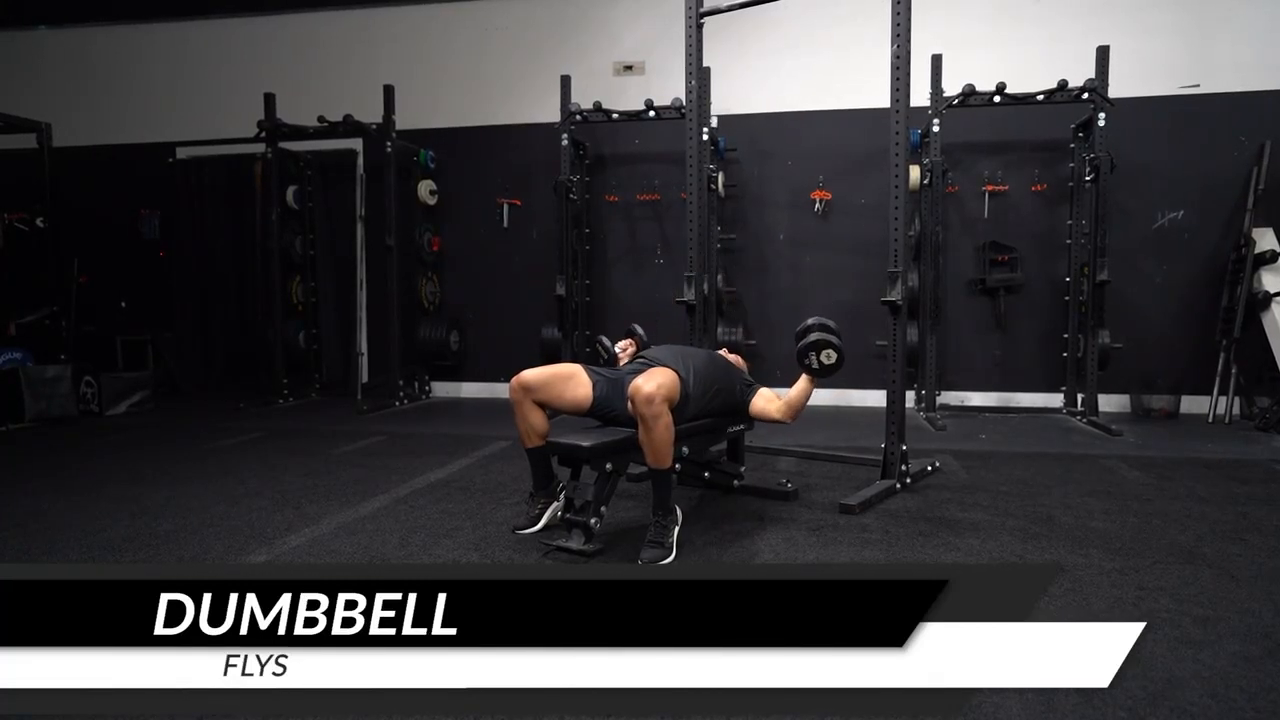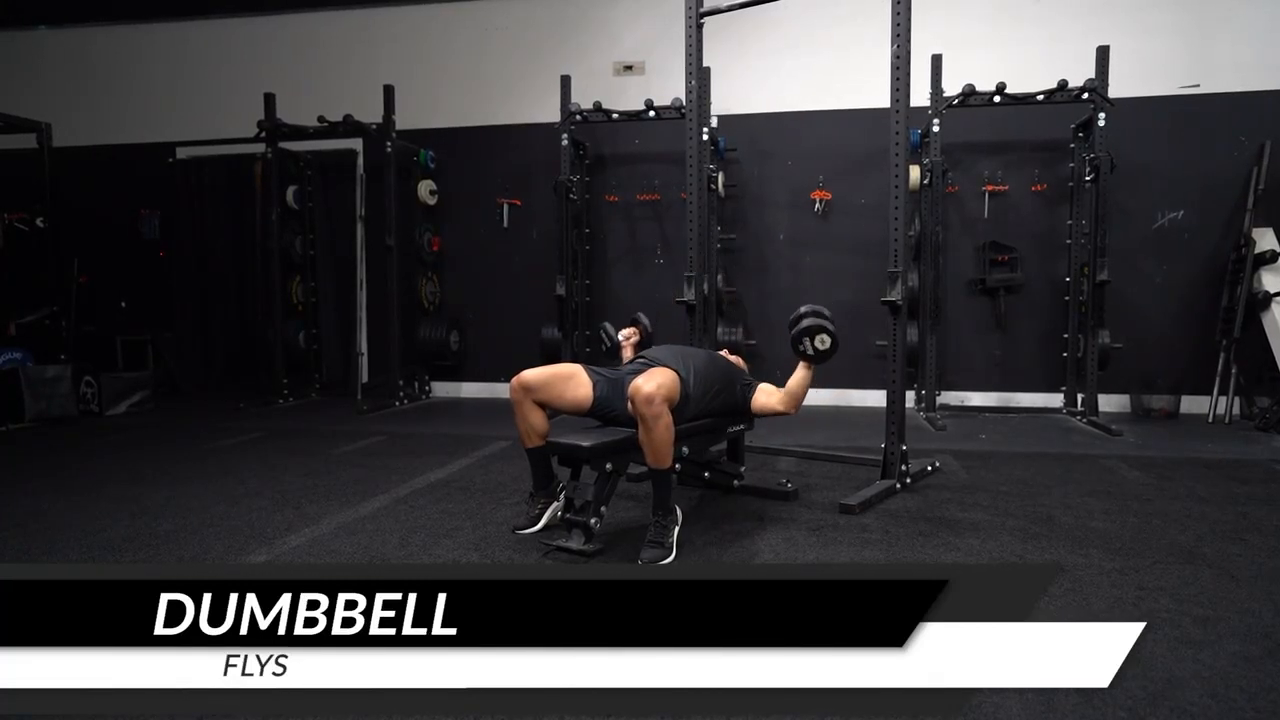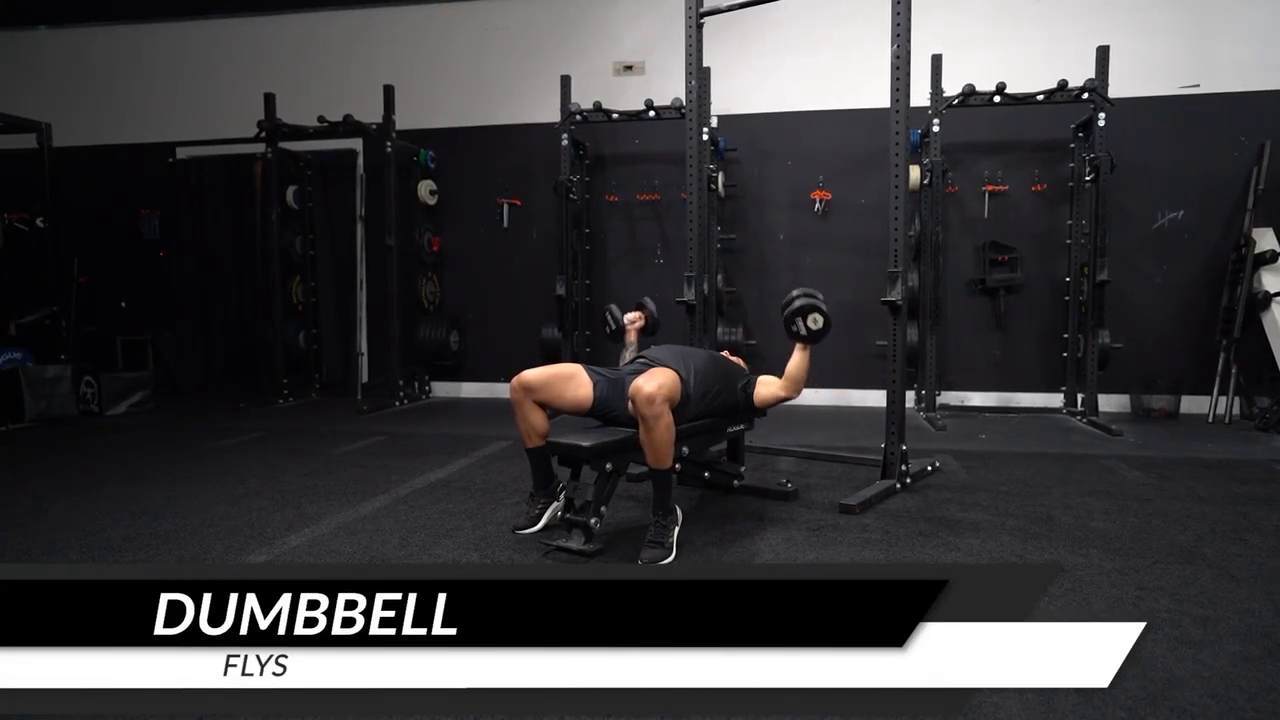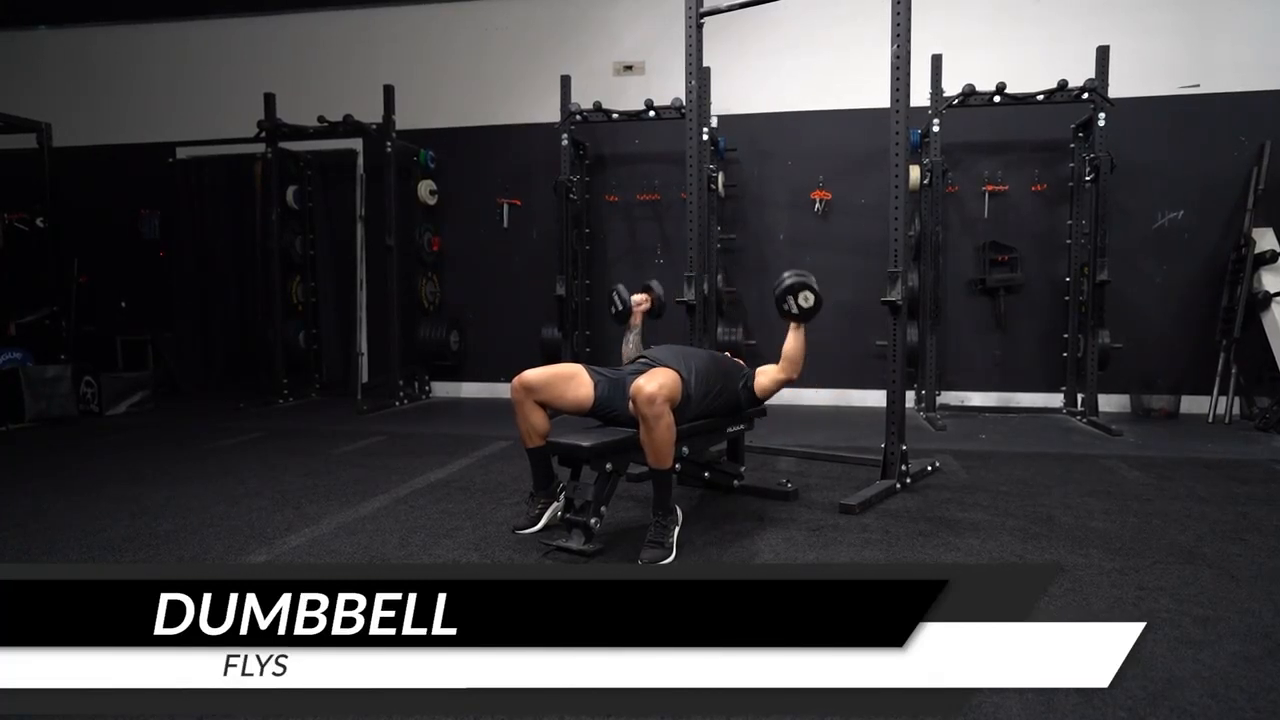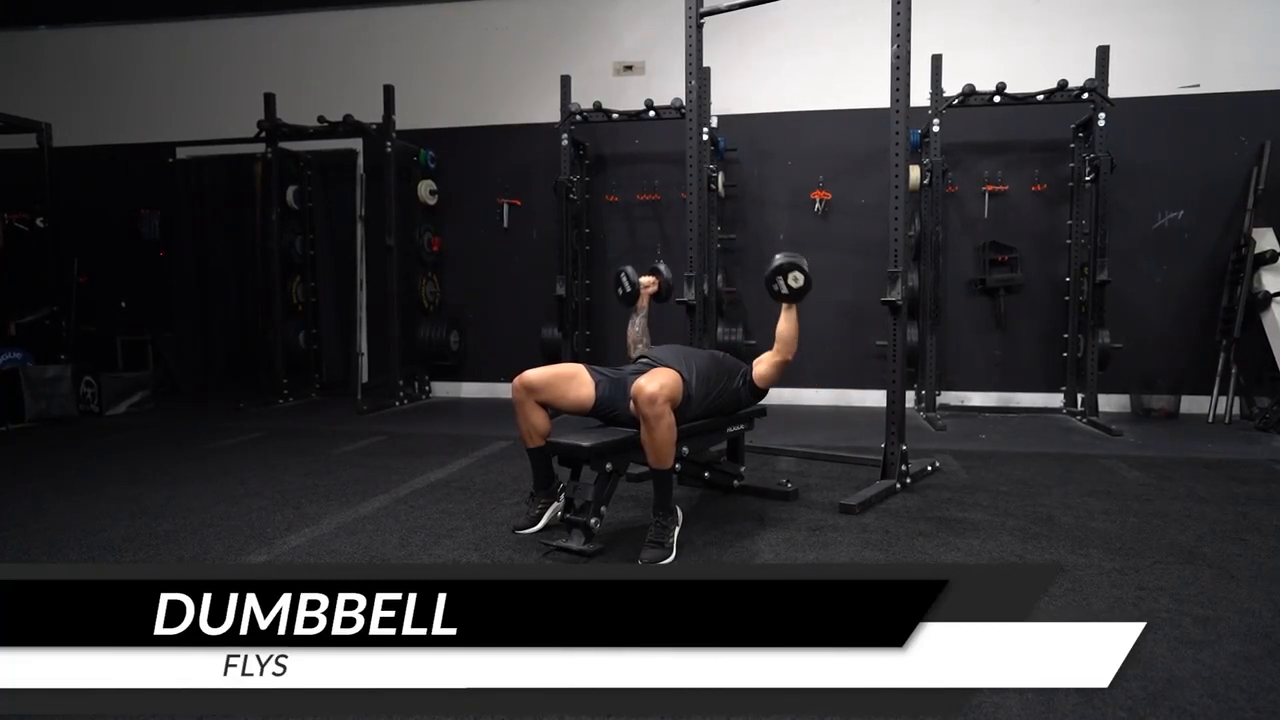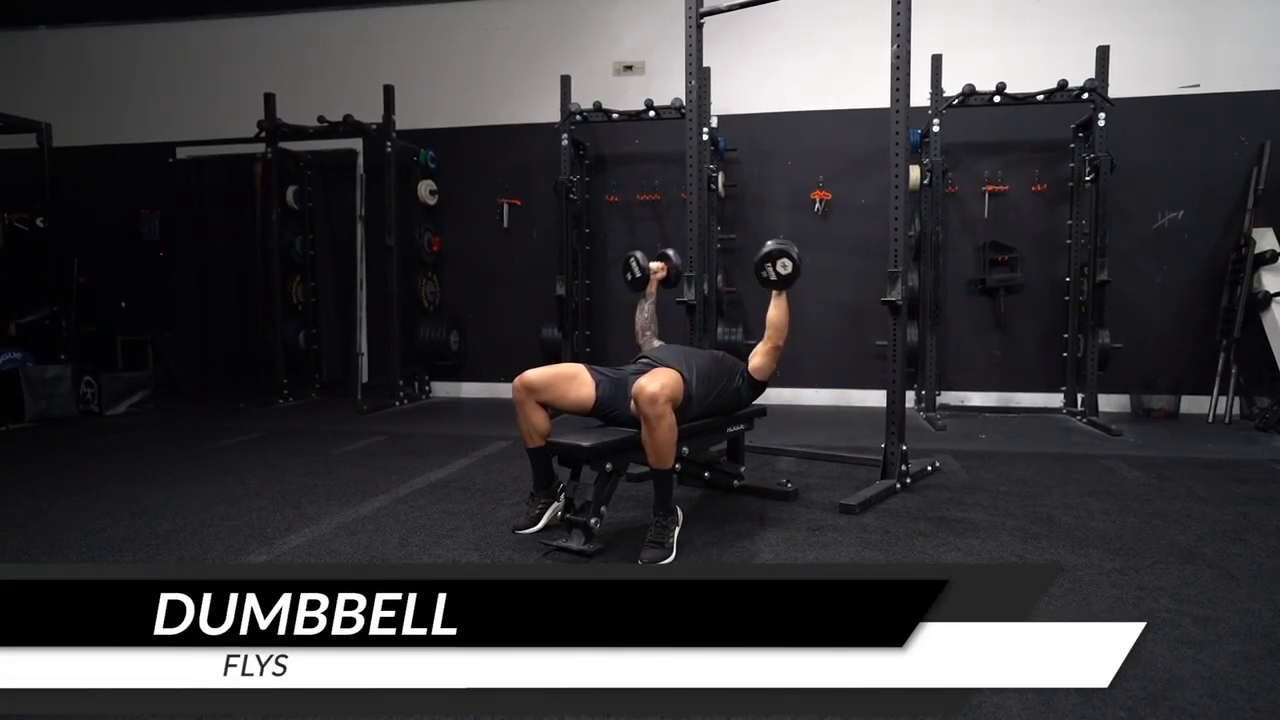
dt=0.1s
person 1, frame 1
left shoulder: (740, 385)
left elbow: (784, 411)
left wrist: (810, 372)
right wrist: (625, 356)
left hip: (651, 393)
right hip: (627, 377)
left knee: (648, 392)
right knee: (524, 384)
left ankle: (664, 516)
right ankle: (546, 493)
person 1, frame 2
left shoulder: (740, 384)
left elbow: (785, 403)
left wrist: (808, 359)
right wrist: (628, 348)
left hip: (651, 392)
right hip: (623, 379)
left knee: (648, 393)
right knee: (523, 385)
left ankle: (664, 516)
right ankle: (546, 493)
person 1, frame 3
left shoulder: (741, 383)
left elbow: (787, 388)
left wrist: (802, 343)
right wrist: (631, 335)
left hip: (651, 393)
right hip: (628, 377)
left knee: (647, 392)
right knee: (524, 385)
left ankle: (665, 515)
right ankle: (546, 493)
person 1, frame 4
left shoulder: (741, 382)
right shoulder: (703, 362)
left elbow: (786, 372)
right elbow: (633, 361)
left wrist: (797, 321)
right wrist: (635, 317)
left hip: (653, 394)
right hip: (623, 381)
left knee: (648, 394)
right knee: (525, 385)
left ankle: (665, 516)
right ankle: (546, 493)
person 1, frame 5
left shoulder: (742, 381)
right shoulder: (702, 359)
left elbow: (781, 354)
right elbow: (638, 349)
left wrist: (788, 304)
right wrist: (642, 301)
left hip: (655, 392)
right hip: (627, 378)
left knee: (649, 393)
right knee: (526, 384)
left ankle: (665, 515)
right ankle: (547, 493)
person 1, frame 6
left shoulder: (742, 381)
right shoulder: (702, 361)
left elbow: (774, 342)
right elbow: (646, 338)
left wrist: (779, 290)
right wrist: (651, 287)
left hip: (655, 392)
right hip: (624, 380)
left knee: (650, 393)
right knee: (526, 385)
left ankle: (665, 516)
right ankle: (547, 493)
